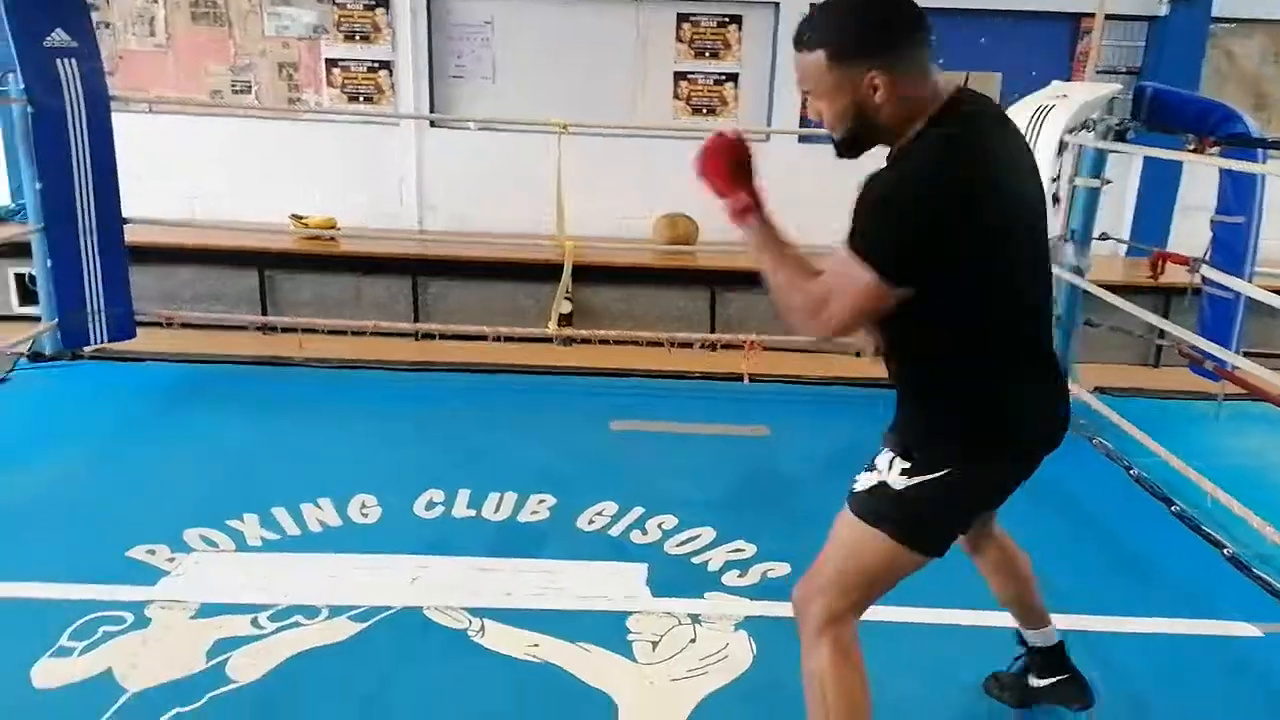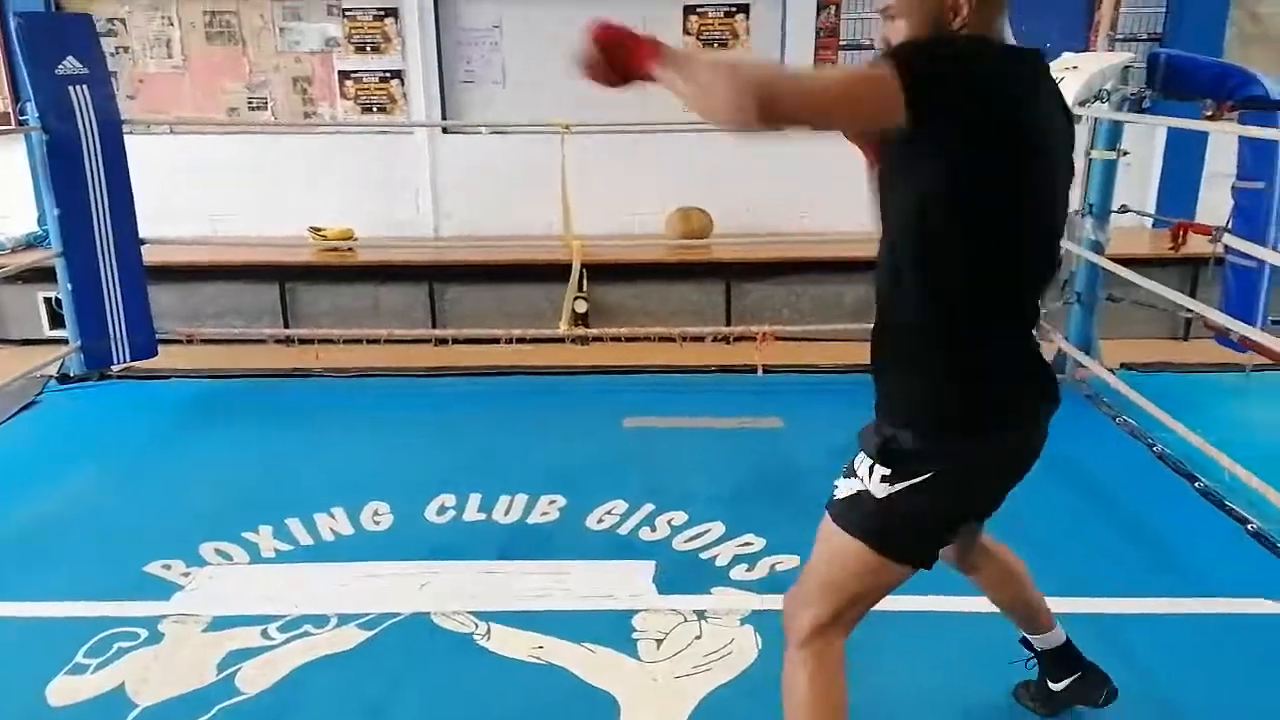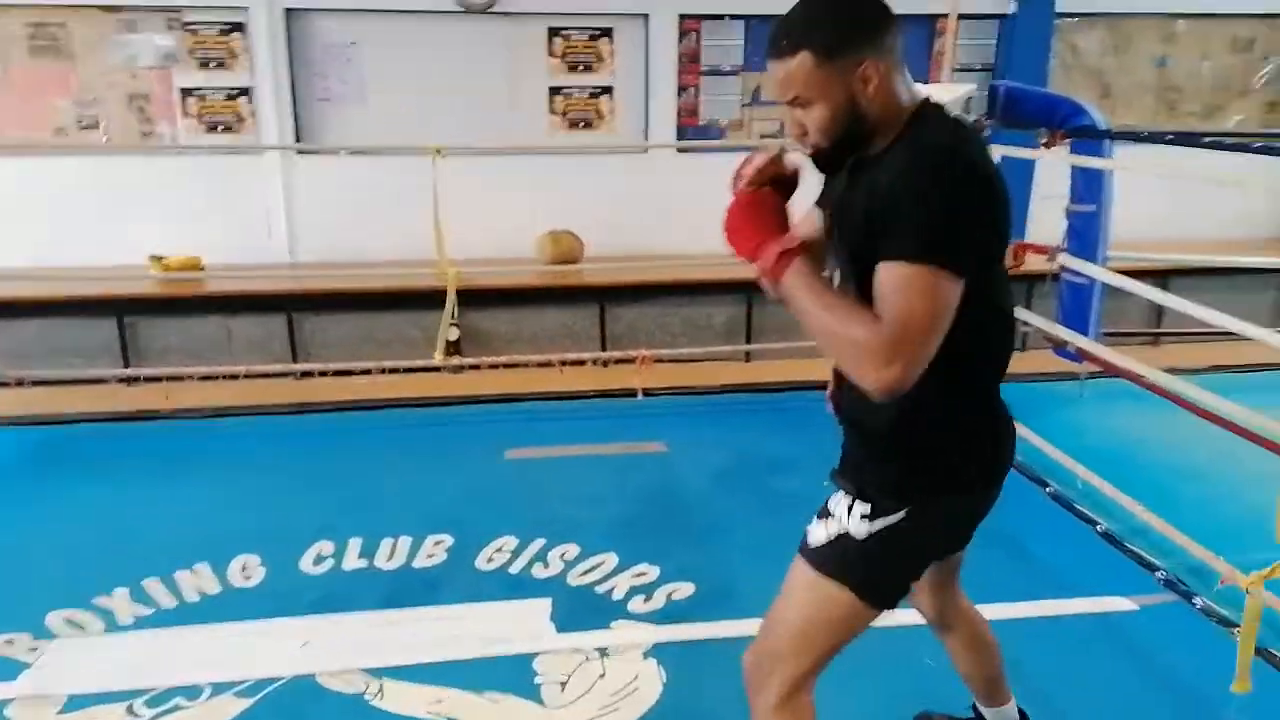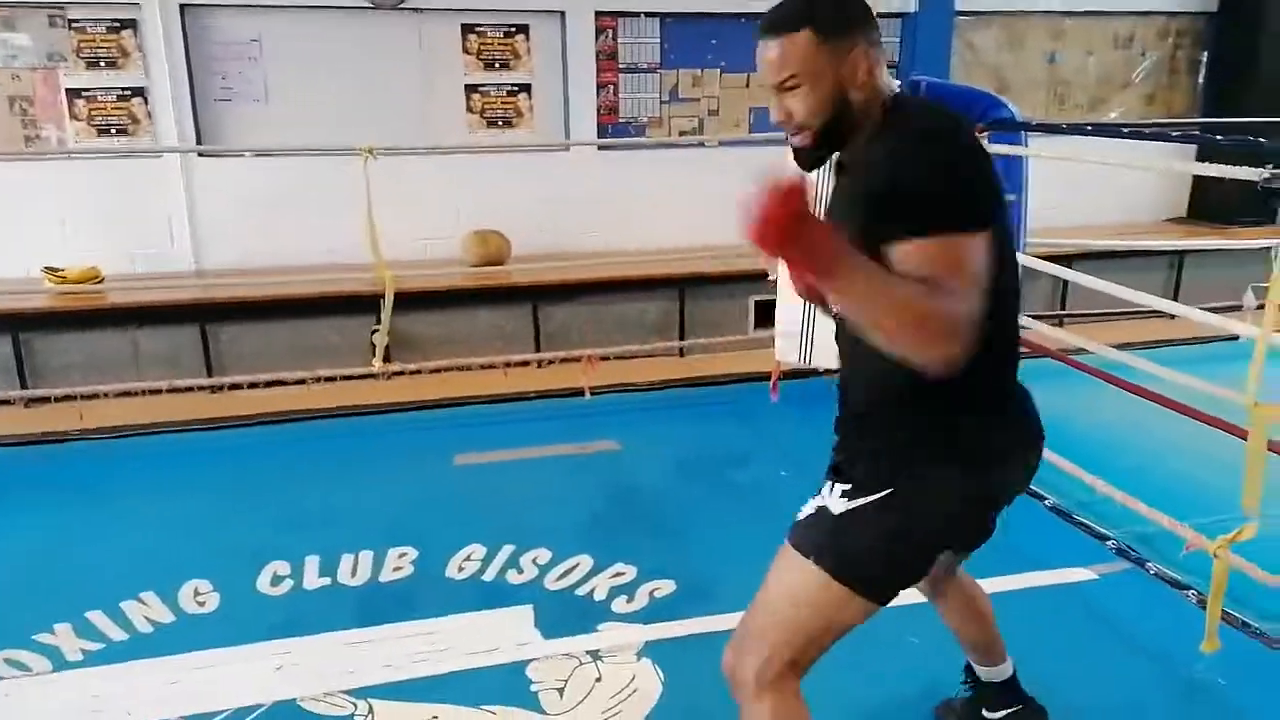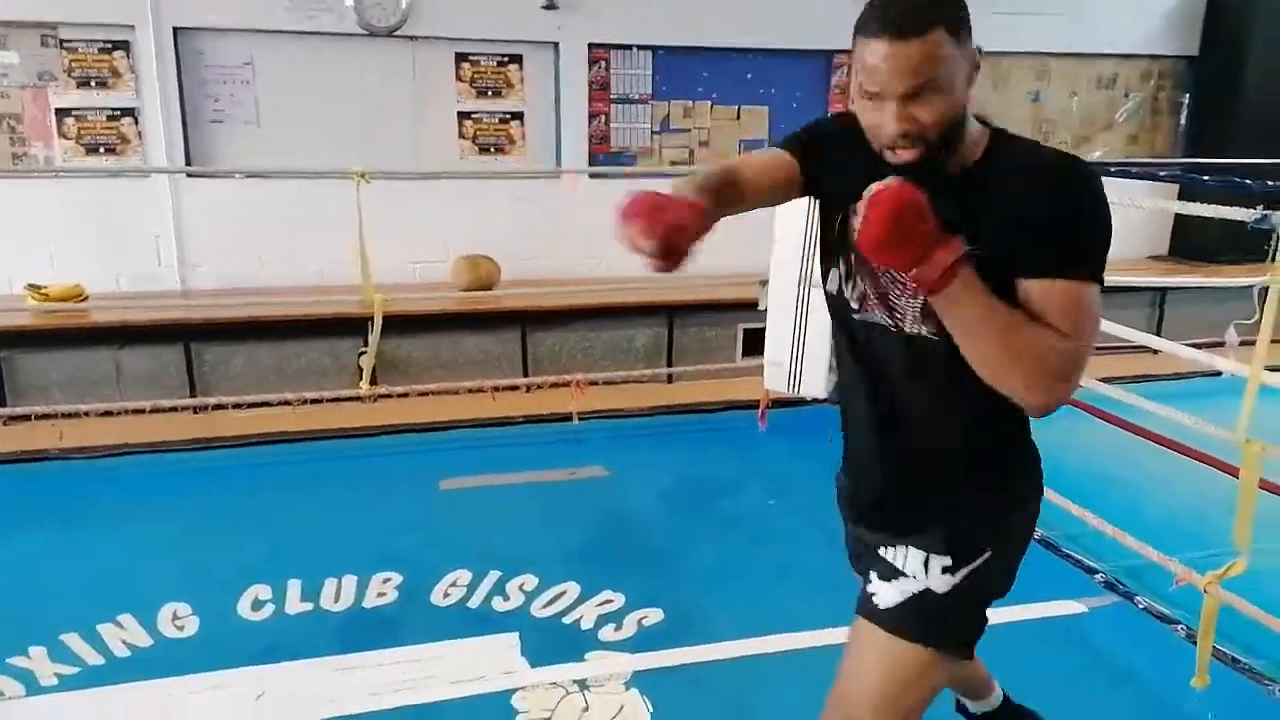
dt=0.7s
person 1, frame 1
left shoulder: (935, 175)
right shoulder: (968, 116)
left elbow: (821, 314)
left wrist: (741, 202)
left hip: (967, 431)
right hip: (1012, 409)
left knee: (821, 610)
right knee: (976, 530)
person 1, frame 2
left shoulder: (971, 75)
right shoulder: (1016, 87)
left elbow: (770, 102)
left hip: (946, 425)
right hip: (995, 400)
left knee: (811, 624)
right knee: (961, 542)
person 1, frame 3
left shoulder: (942, 176)
right shoulder: (869, 151)
left elbow: (886, 364)
right elbow: (825, 259)
left wrist: (776, 255)
right wrist: (770, 215)
left hip: (925, 469)
right hip: (951, 454)
right knee: (935, 595)
person 1, frame 4
left shoulder: (914, 146)
right shoulder: (864, 147)
left elbow: (935, 335)
left wrist: (815, 249)
right wrist: (818, 268)
left hip: (914, 459)
right knee: (934, 567)
person 1, frame 5
left shoulder: (1052, 190)
right shoulder: (843, 148)
left elbow: (1047, 381)
right elbow: (734, 179)
left wrist: (937, 264)
right wrist: (673, 212)
left hip: (964, 511)
right hip: (874, 486)
right knee: (918, 639)
